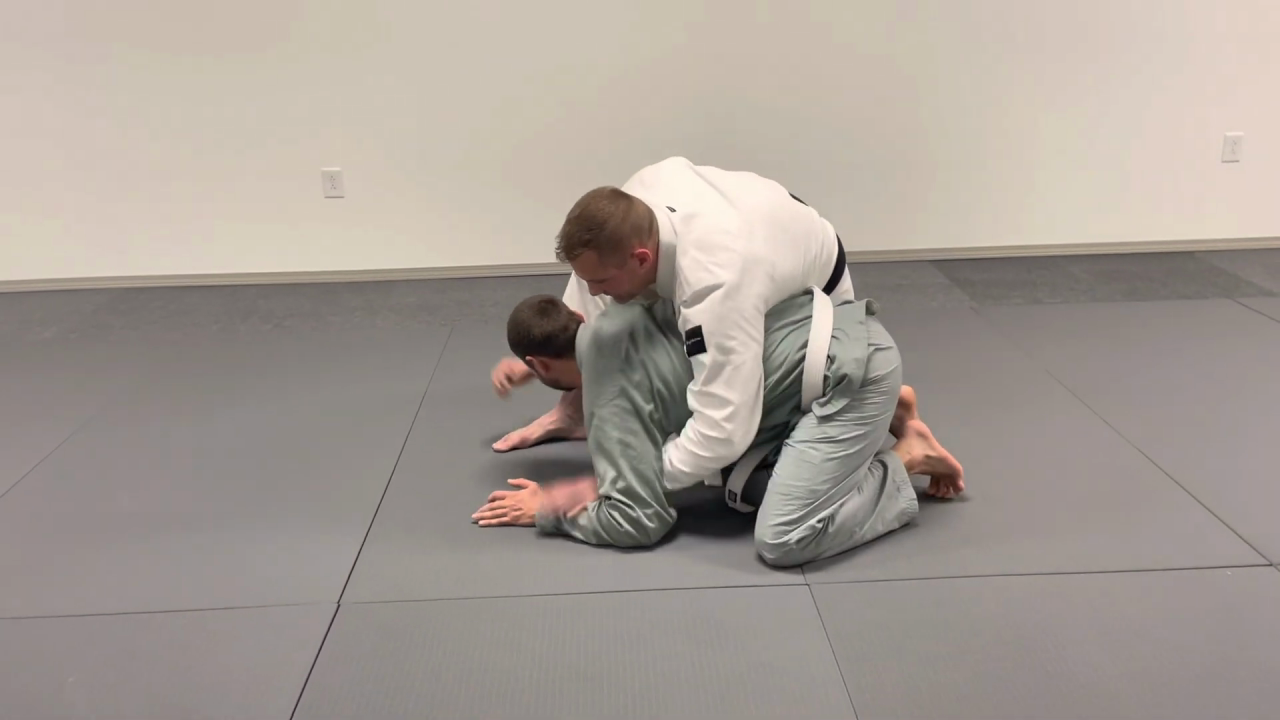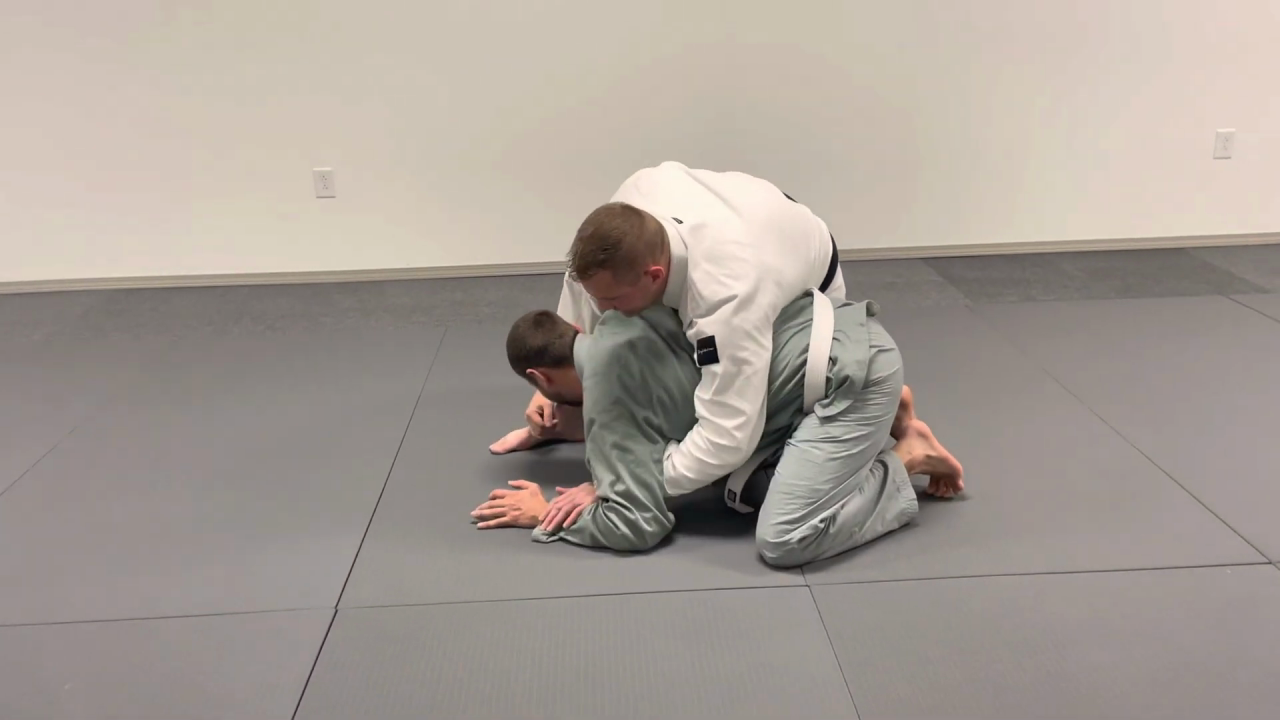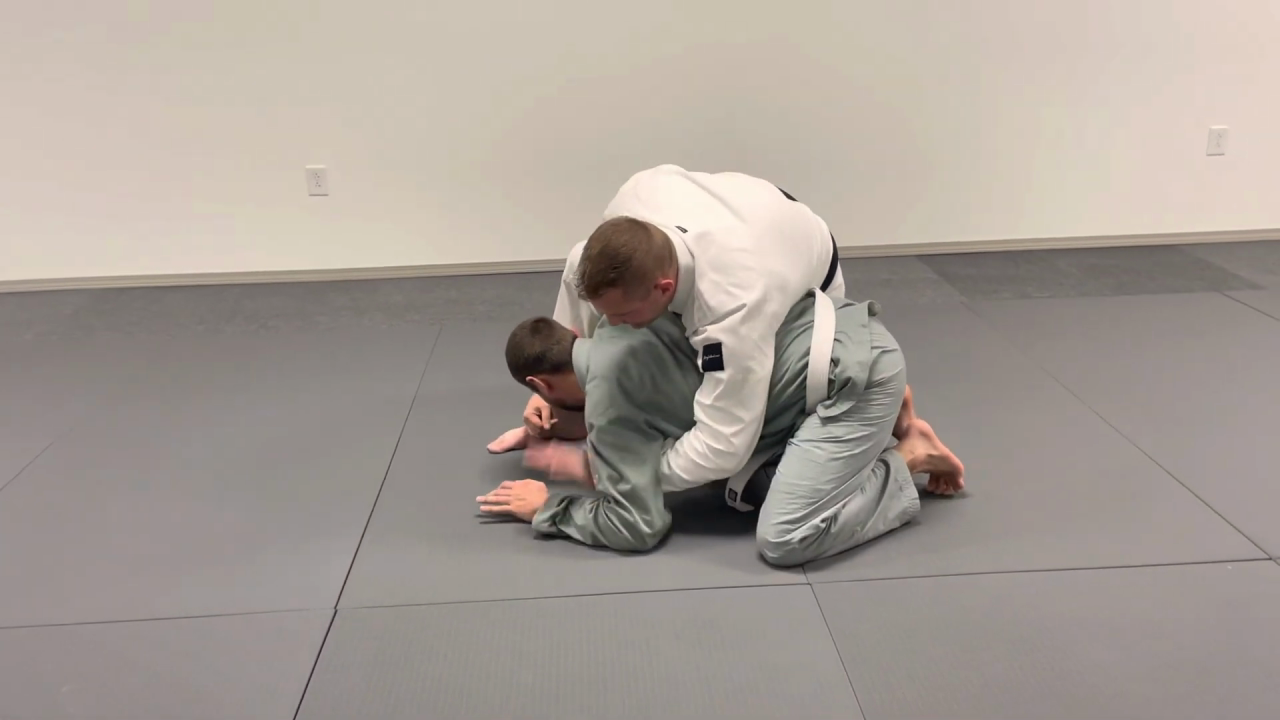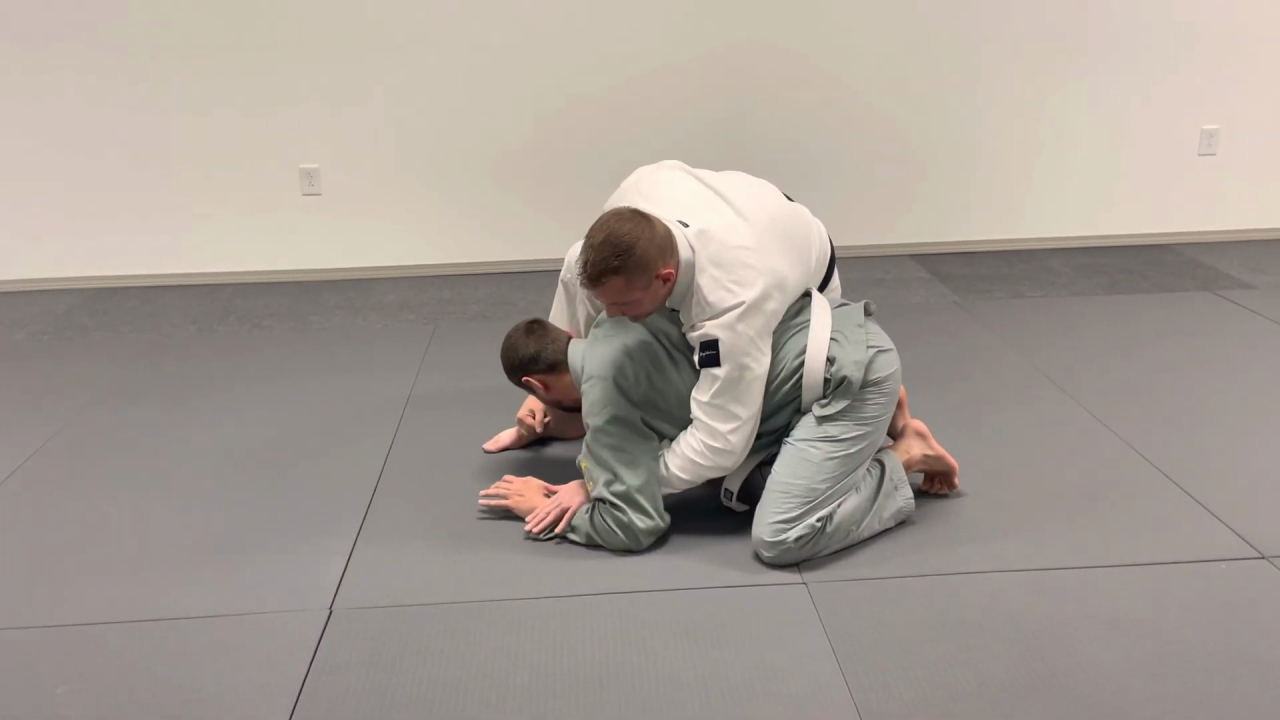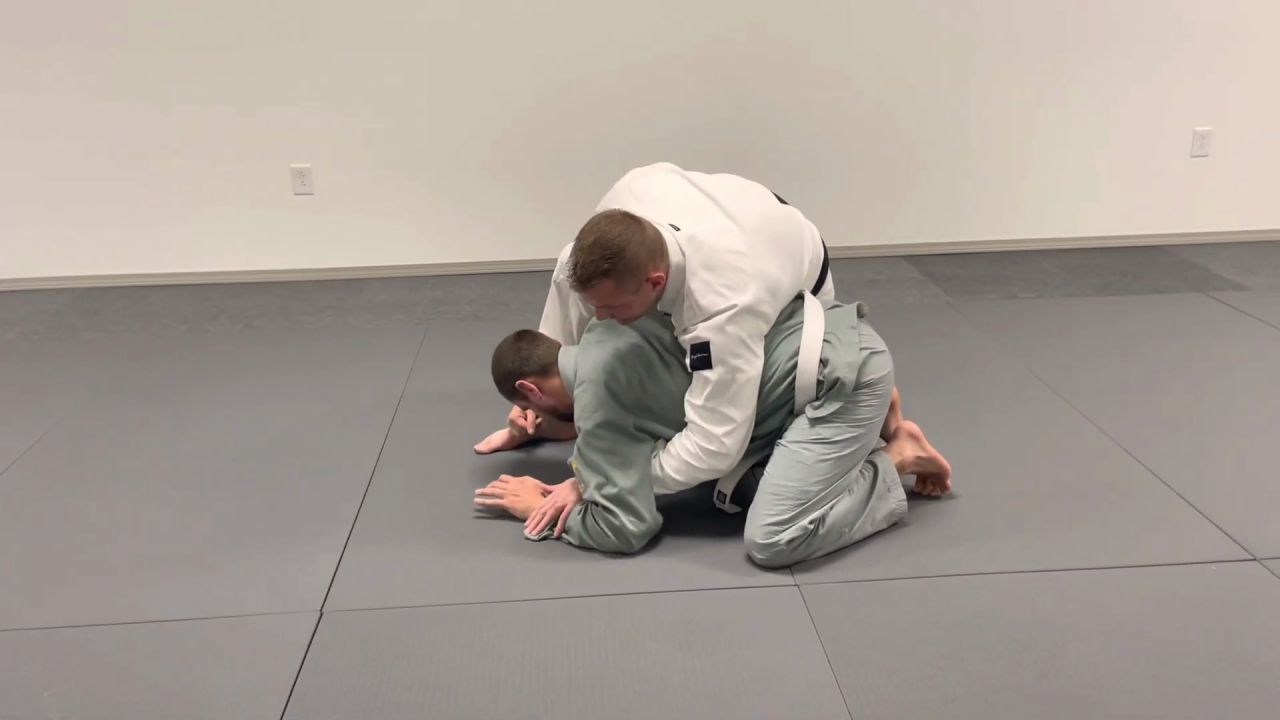
dt=0.3s
person 1, frame 1
left shoulder: (608, 398)
right shoulder: (616, 319)
left elbow: (639, 520)
left wrist: (546, 512)
left hip: (849, 370)
right hip: (840, 333)
left knee: (782, 542)
right knee: (746, 487)
left ankle: (905, 459)
right ankle: (882, 414)
person 1, frame 2
left shoulder: (607, 398)
right shoulder: (618, 326)
left elbow: (638, 524)
left wrist: (546, 513)
left hip: (853, 371)
right hip: (841, 337)
left knee: (783, 542)
right knee: (746, 488)
left ankle: (904, 460)
right ankle: (883, 417)
person 1, frame 3
left shoulder: (609, 399)
right shoulder: (620, 329)
left elbow: (637, 525)
left wrist: (546, 508)
right wrist: (594, 463)
left hip: (854, 369)
right hip: (845, 335)
left knee: (784, 542)
right knee: (747, 487)
left ankle: (905, 458)
right ankle: (883, 417)
person 1, frame 4
left shoulder: (605, 394)
right shoulder: (613, 331)
left elbow: (633, 524)
right elbow: (658, 426)
left wrist: (544, 507)
right wrist: (591, 483)
left hip: (850, 370)
right hip: (840, 339)
left knee: (779, 541)
right knee: (746, 486)
left ankle: (900, 459)
right ankle: (879, 419)
person 1, frame 5
left shoulder: (595, 399)
right shoulder: (605, 334)
left elbow: (625, 527)
left wrist: (539, 506)
right wrist: (583, 482)
left hip: (843, 371)
right hip: (833, 339)
left knee: (771, 543)
left ankle: (893, 460)
right ankle: (872, 422)
person 2, frame 1
left shoulder: (714, 288)
right shoulder: (641, 192)
left elbow: (723, 432)
right elbow: (593, 285)
left hip: (808, 292)
right ankle: (574, 413)
person 2, frame 2
left shoulder: (724, 300)
right shoulder: (637, 197)
left elbow: (727, 439)
right elbow: (587, 275)
left hip: (800, 291)
right ankle: (571, 415)
person 2, frame 3
left shoulder: (734, 309)
right shoulder: (638, 198)
left elbow: (722, 446)
right elbow: (592, 274)
left hip: (802, 287)
right knee: (584, 267)
right ankle: (562, 417)
person 2, frame 4
left shoulder: (729, 304)
right shoulder: (638, 198)
left elbow: (719, 444)
left hip: (797, 287)
right knee: (581, 282)
right ankle: (561, 414)
person 2, frame 5
left shoulder: (723, 310)
right shoulder: (631, 196)
left elbow: (713, 447)
right elbow: (583, 276)
left hip: (791, 289)
right knee: (577, 272)
right ankle: (540, 419)
